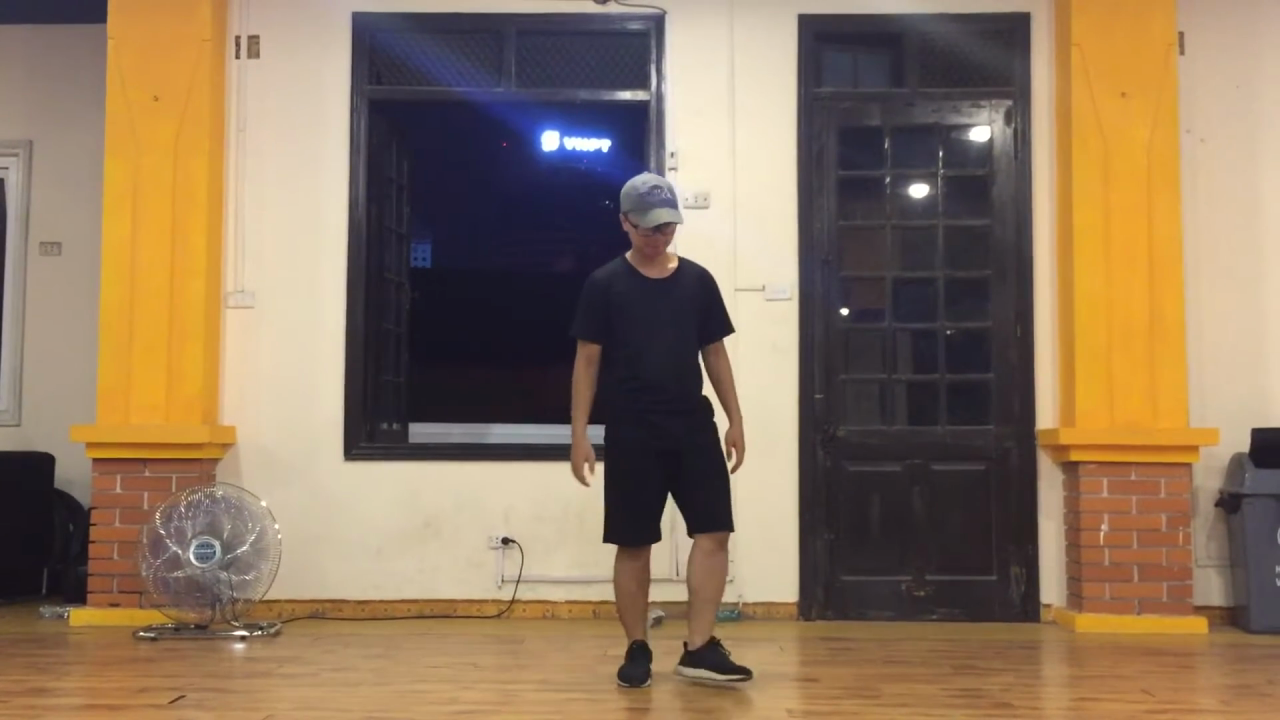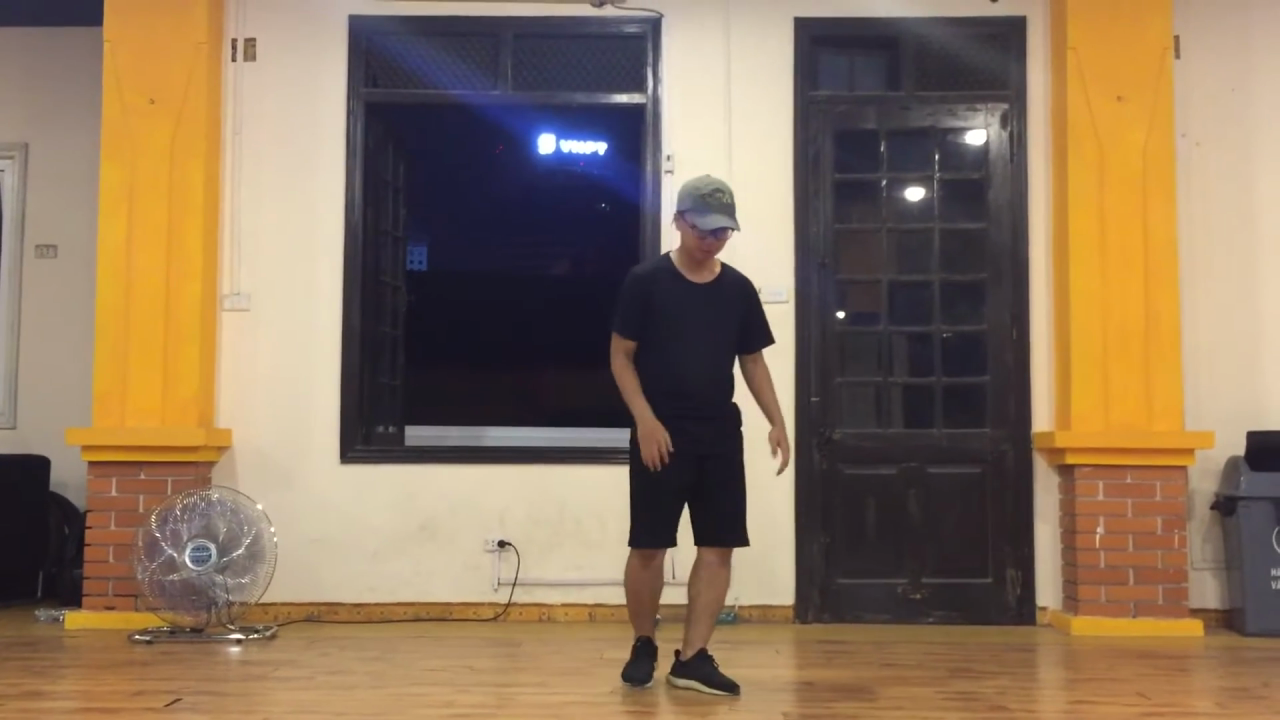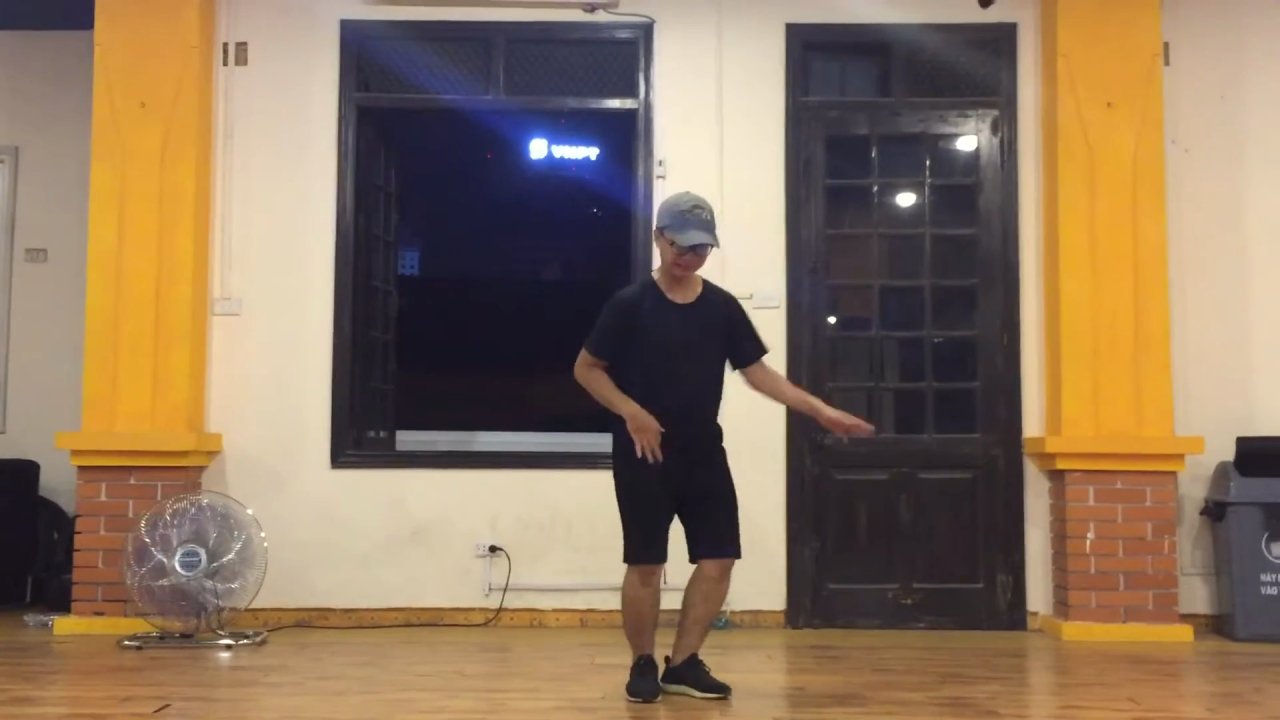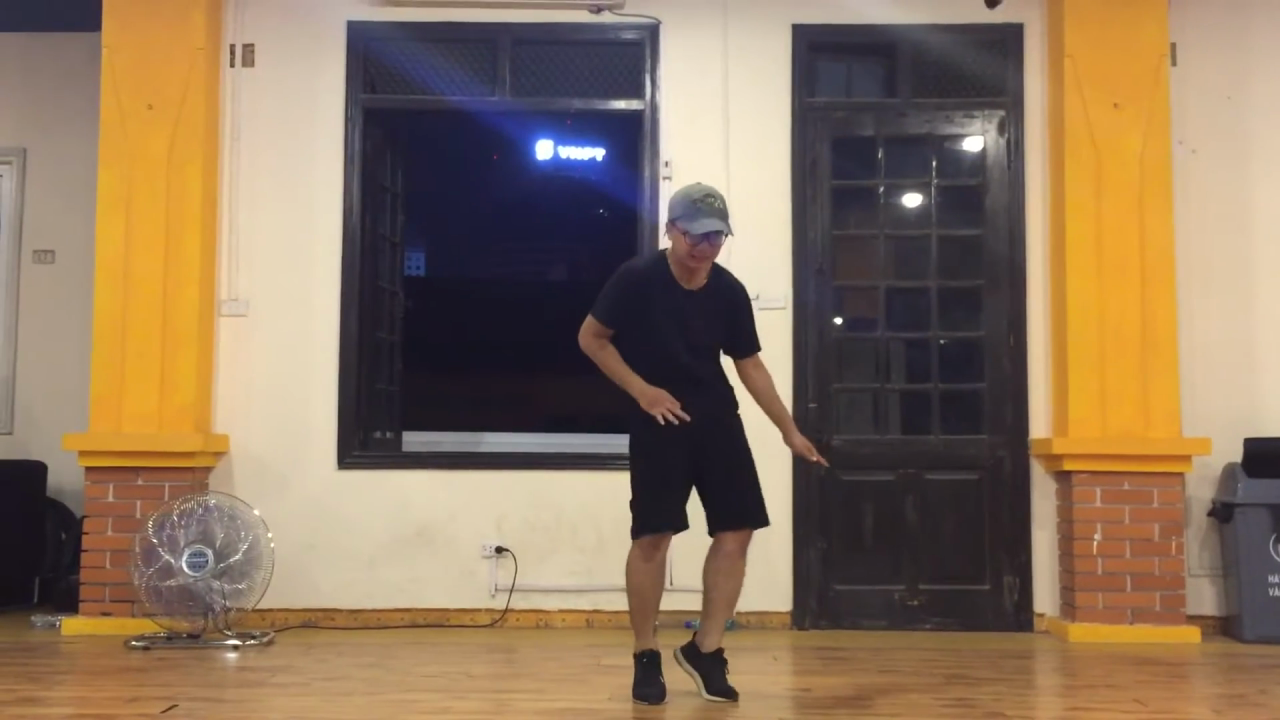
dt=0.5s
person 1, frame 1
left shoulder: (698, 280)
right shoulder: (605, 284)
left elbow: (715, 353)
right elbow: (587, 361)
left wrist: (735, 420)
right wrist: (579, 433)
left hip: (694, 426)
right hip: (631, 433)
left knee: (713, 533)
right knee: (633, 544)
left ankle: (700, 647)
right ankle: (637, 649)
person 1, frame 2
left shoulder: (739, 290)
right shoulder: (646, 281)
left elbow: (752, 361)
right elbow: (620, 356)
left wrist: (777, 422)
right wrist: (644, 419)
left hip: (720, 433)
right hip: (661, 434)
left knee: (718, 547)
right knee: (649, 546)
left ankle: (691, 657)
right ankle: (642, 645)
person 1, frame 3
left shoulder: (723, 307)
right shoulder: (630, 304)
left elbow: (756, 371)
right elbow: (586, 369)
left wrist: (821, 409)
right wrist: (630, 412)
left hip: (702, 449)
right hip: (645, 451)
left knee: (718, 560)
right knee: (645, 565)
left ankle: (683, 662)
right ankle: (642, 664)
person 1, frame 4
left shoulder: (729, 291)
right shoulder: (637, 277)
left elbow: (748, 363)
right elbow: (591, 336)
left wrist: (790, 430)
right wrist: (642, 389)
left hip: (717, 416)
right hip: (659, 418)
left knee: (737, 531)
right knee: (652, 537)
left ankle: (705, 649)
right ankle: (646, 658)
